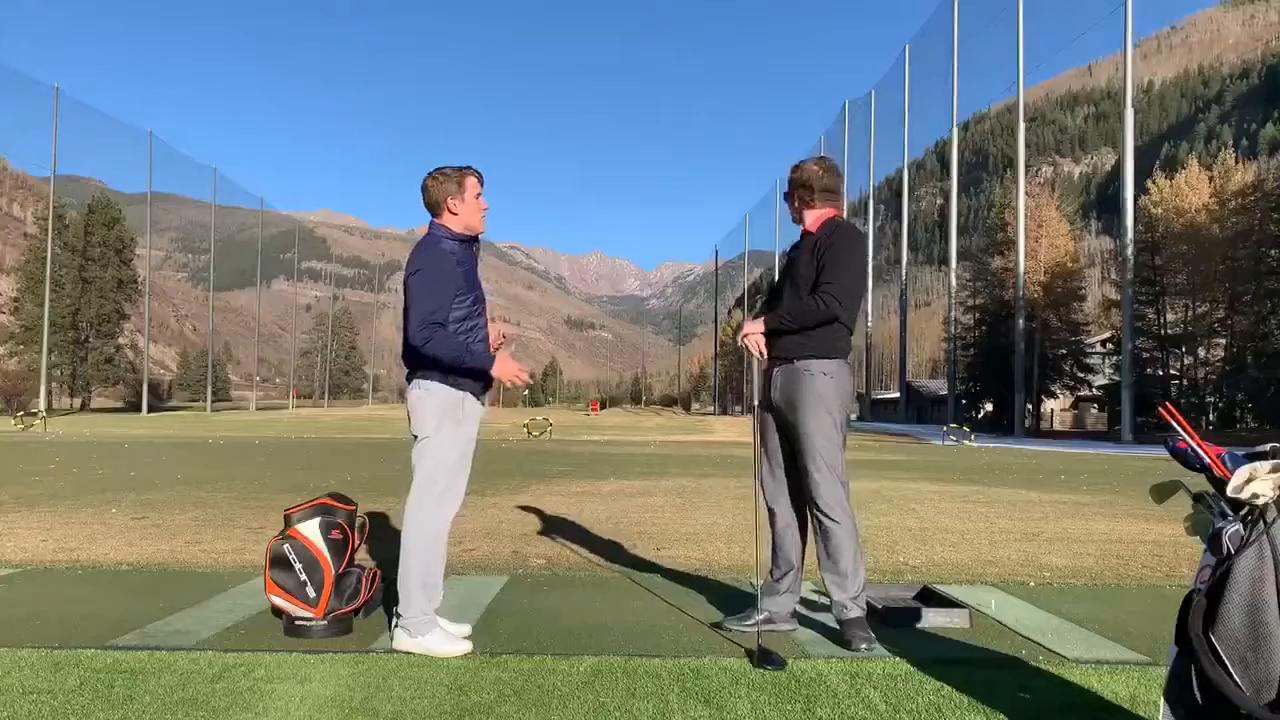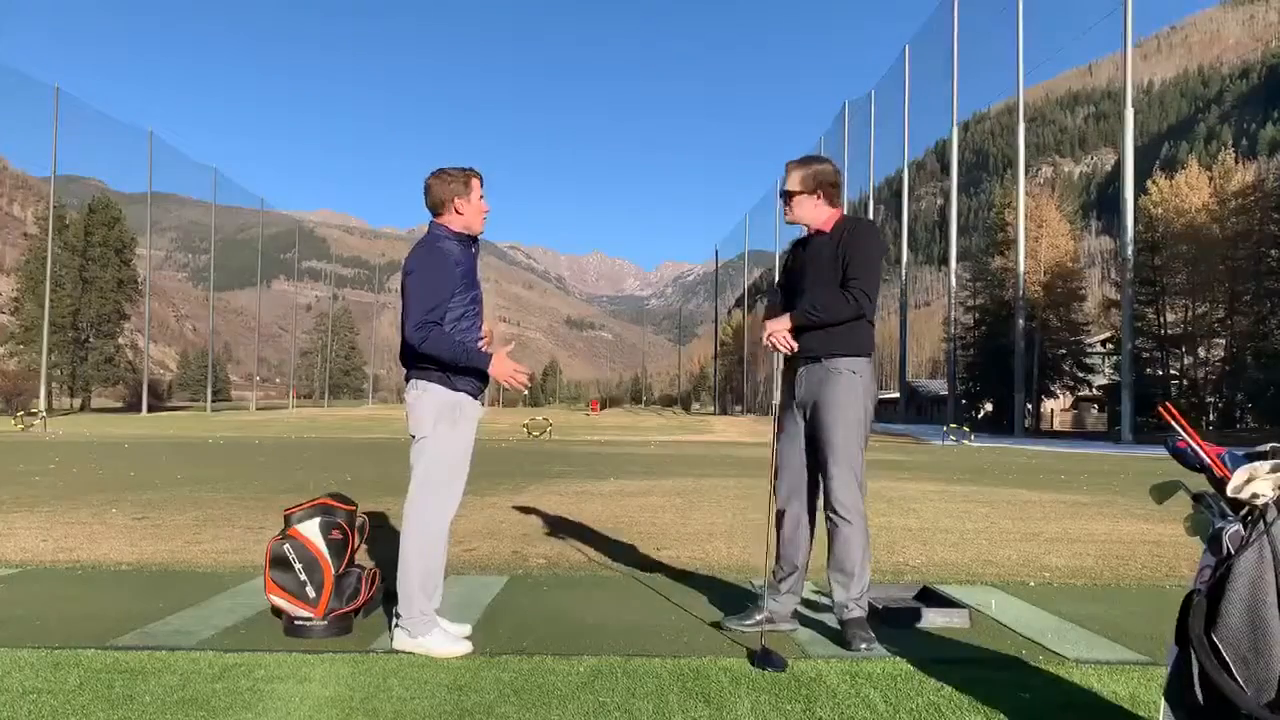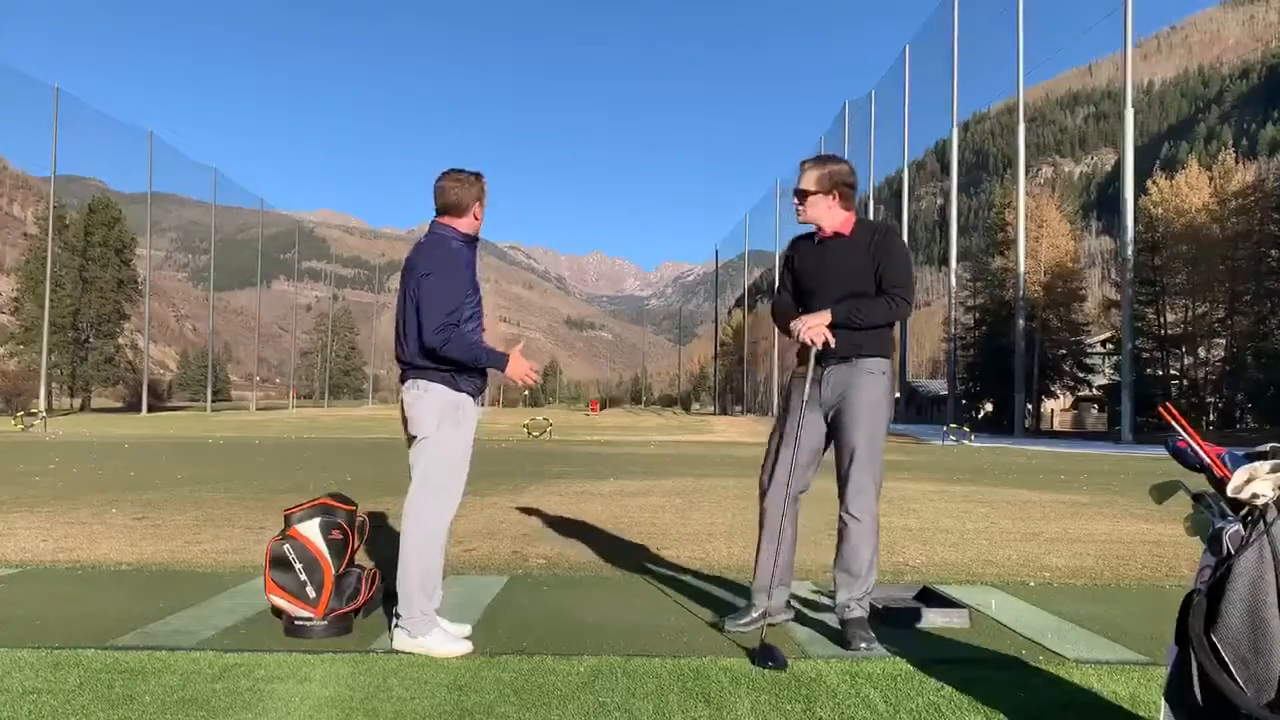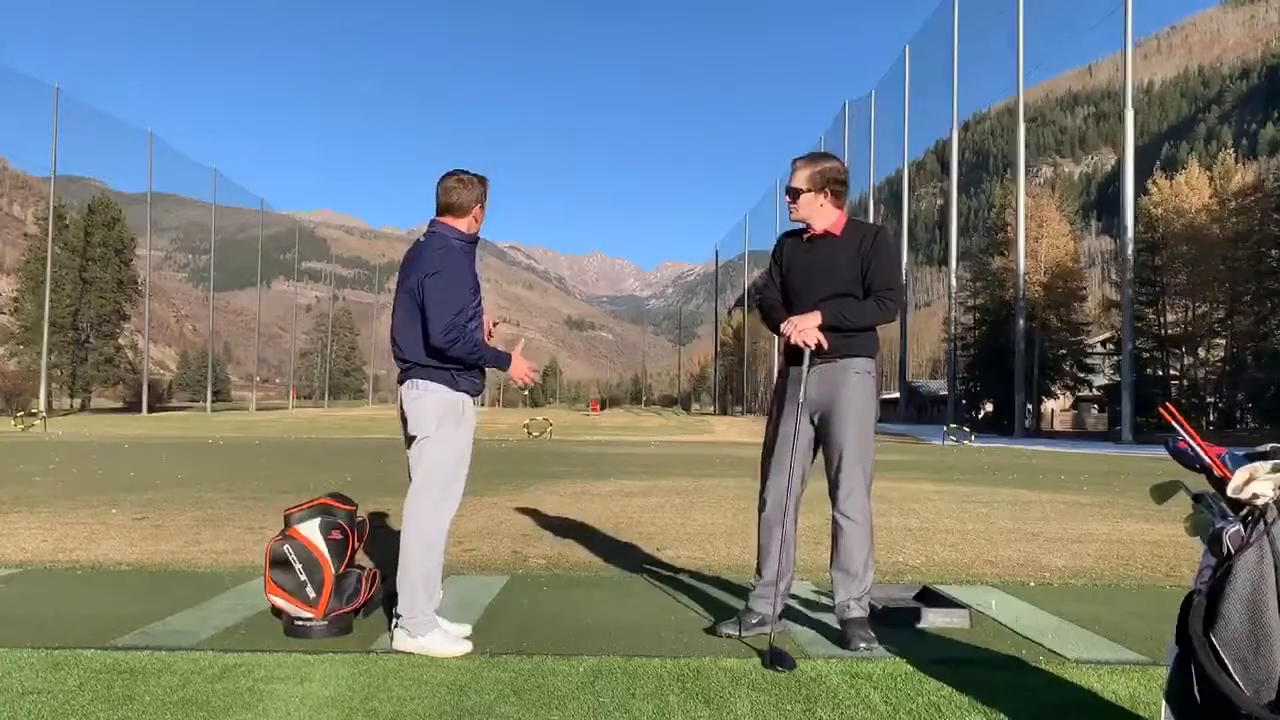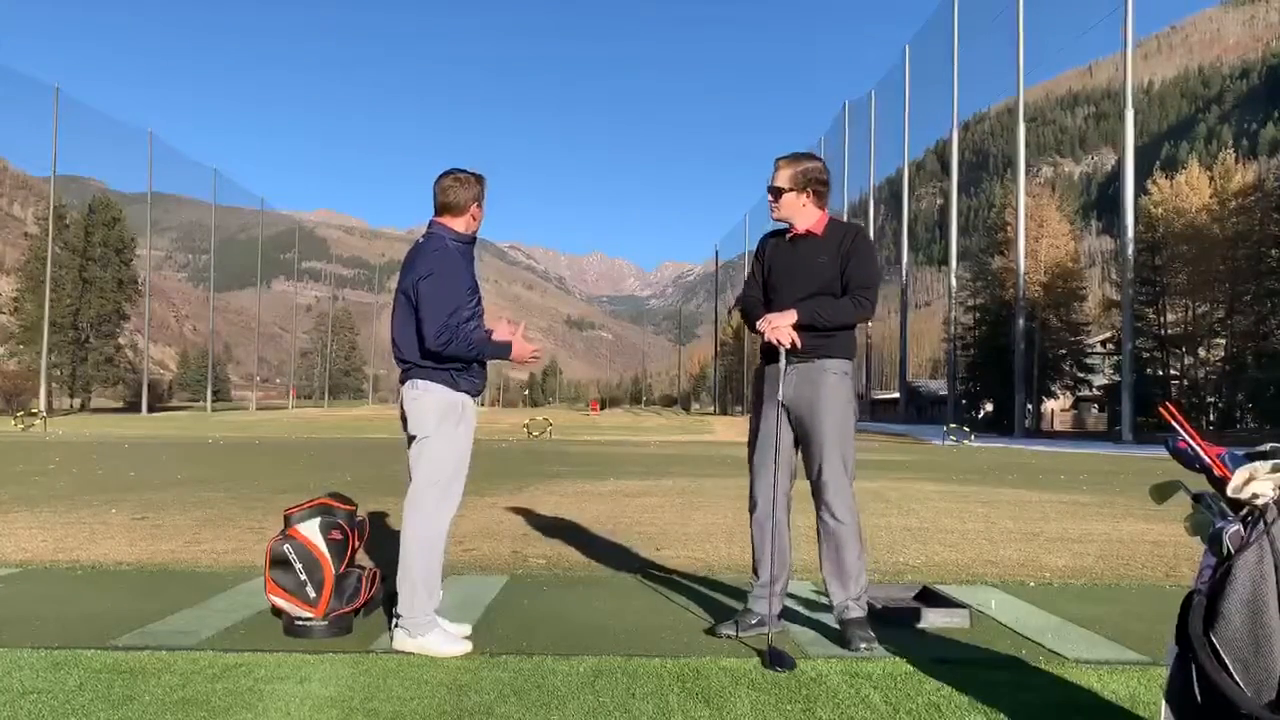
dt=0.4s
person 1, frame 1
left shoulder: (843, 237)
right shoulder: (800, 247)
left elbow: (832, 304)
right elbow: (776, 302)
left wrist: (766, 322)
right wrist: (755, 327)
left hip: (817, 374)
right hip: (778, 375)
left knee: (825, 493)
right knee: (781, 495)
left ankle: (851, 610)
right ankle: (778, 604)
person 1, frame 2
left shoulder: (859, 234)
right shoulder: (798, 250)
left elbow: (859, 298)
right elbow: (778, 303)
left wrist: (791, 319)
right wrist: (775, 325)
left hip: (843, 372)
right hip: (797, 375)
left knee: (842, 494)
right knee: (790, 494)
left ankle: (852, 610)
right ankle: (779, 603)
person 1, frame 3
left shoulder: (881, 238)
right shoulder: (799, 249)
left elbow: (899, 302)
right elbow: (782, 304)
left wrist: (828, 314)
right wrist: (798, 323)
left hip: (863, 373)
right hip: (810, 373)
left knee: (857, 496)
right knee: (778, 484)
left ankle: (853, 610)
right ankle: (768, 599)
person 1, frame 4
left shoulder: (871, 239)
right shoulder: (787, 245)
left elbow: (886, 304)
right elbow: (767, 300)
left wrist: (817, 316)
right wrist: (789, 324)
left hip: (848, 373)
right hip: (795, 373)
left knee: (849, 494)
right knee: (776, 491)
left ankle: (853, 610)
right ankle: (765, 604)
person 1, frame 5
left shoulder: (851, 239)
right shoulder: (769, 245)
left elbow: (862, 304)
right elbow: (749, 301)
left wrist: (793, 315)
right wrist: (766, 323)
left hip: (826, 372)
right hip: (772, 372)
left knee: (834, 493)
right knee: (766, 493)
left ankle: (851, 610)
right ankle: (764, 605)
person 2, frame 1
left shoulder: (458, 251)
right shoulder: (436, 256)
right elbow: (425, 335)
left wrist: (482, 332)
right wrist: (489, 362)
left hip: (456, 393)
right hip: (444, 393)
left knee: (439, 503)
right knee: (431, 504)
left ankle: (422, 612)
right ankle: (414, 625)
person 2, frame 2
left shoulder: (456, 251)
right shoulder: (434, 255)
right elbow: (421, 333)
left wrist: (476, 334)
right wrist: (486, 361)
left hip: (454, 393)
right hip: (442, 394)
left knee: (437, 504)
right knee: (431, 505)
left ankle: (422, 613)
right ankle: (414, 625)
person 2, frame 3
left shoulder: (429, 250)
right shoulder: (448, 256)
right elbow: (441, 338)
left wrist: (472, 332)
right wrist: (502, 361)
left hip: (436, 390)
right hip: (445, 393)
left knee: (432, 503)
right knee: (431, 505)
left ankle: (420, 613)
right ankle: (414, 625)
person 2, frame 4
left shoulder: (423, 250)
right shoulder: (449, 256)
right elbow: (447, 337)
left wrist: (476, 332)
right wrist: (505, 360)
left hip: (431, 389)
right hip: (443, 393)
left knee: (431, 503)
right knee: (431, 504)
left ankle: (420, 612)
right ankle: (415, 625)
person 2, frame 5
left shoulder: (430, 250)
right shoulder: (444, 257)
right elbow: (442, 337)
left wrist: (489, 336)
right wrist: (504, 350)
left hip: (437, 391)
right hip: (443, 394)
left knee: (432, 503)
right knee: (431, 505)
left ankle: (420, 613)
right ankle: (415, 625)
